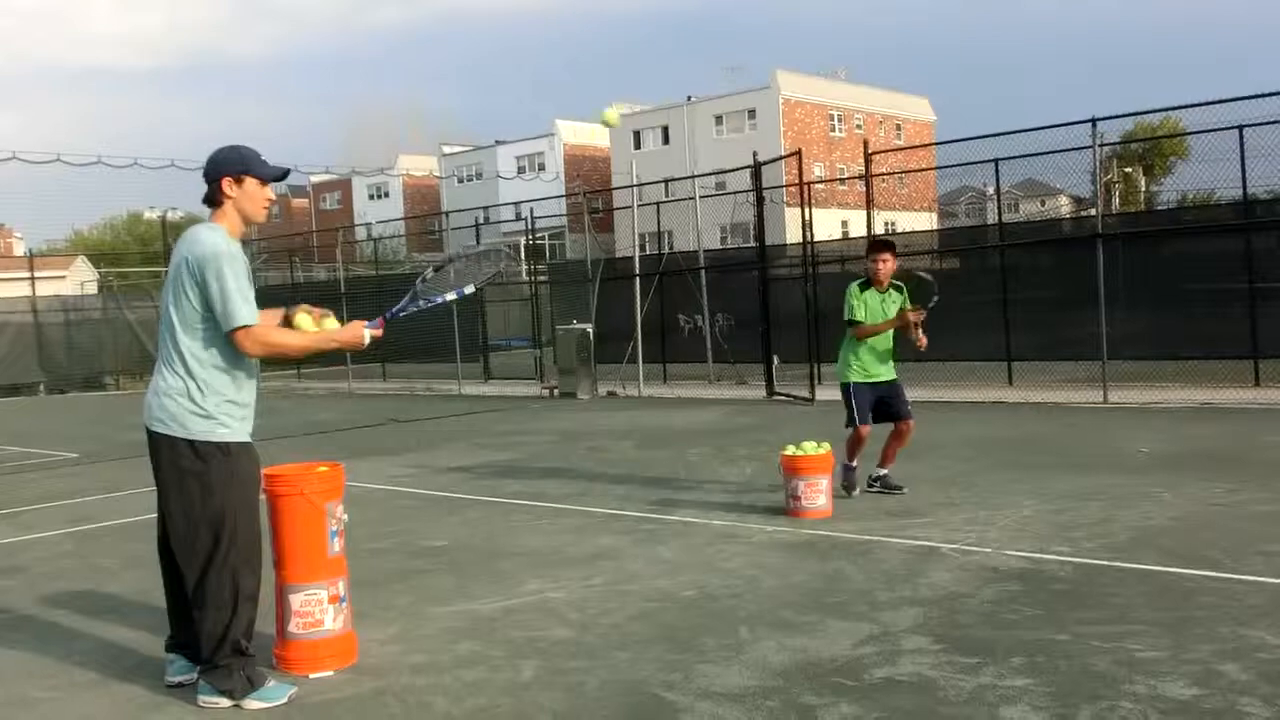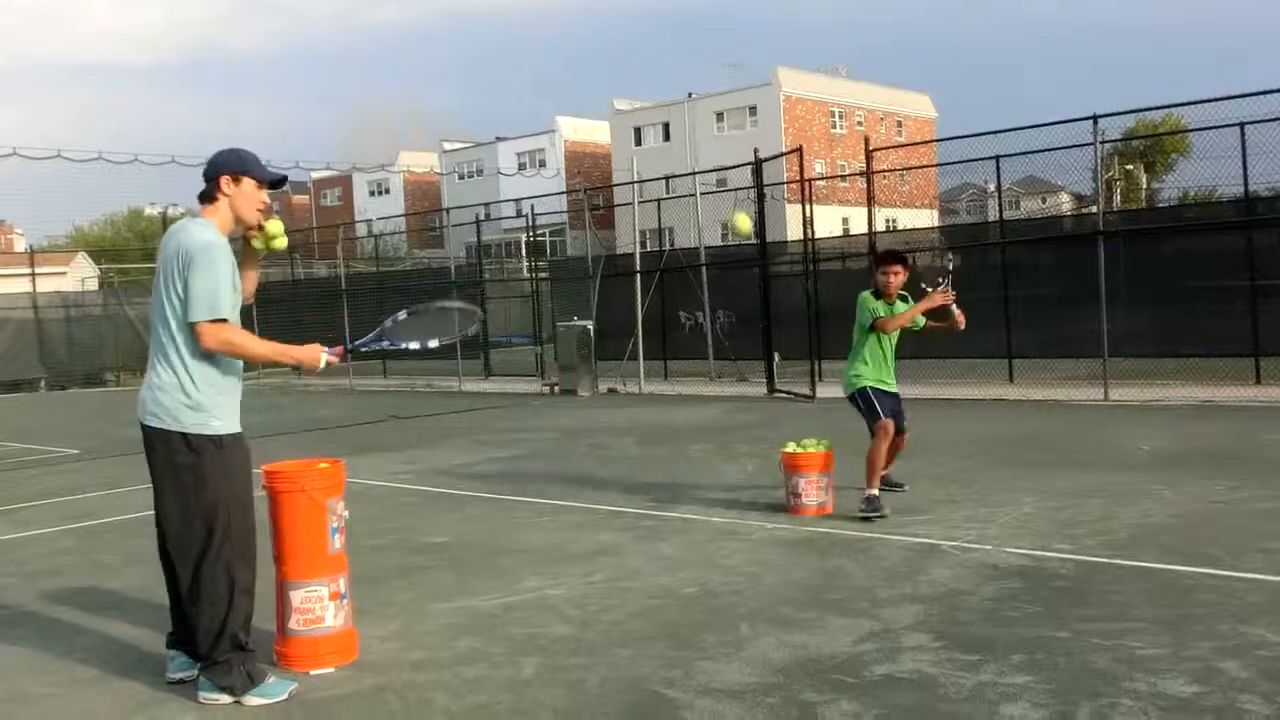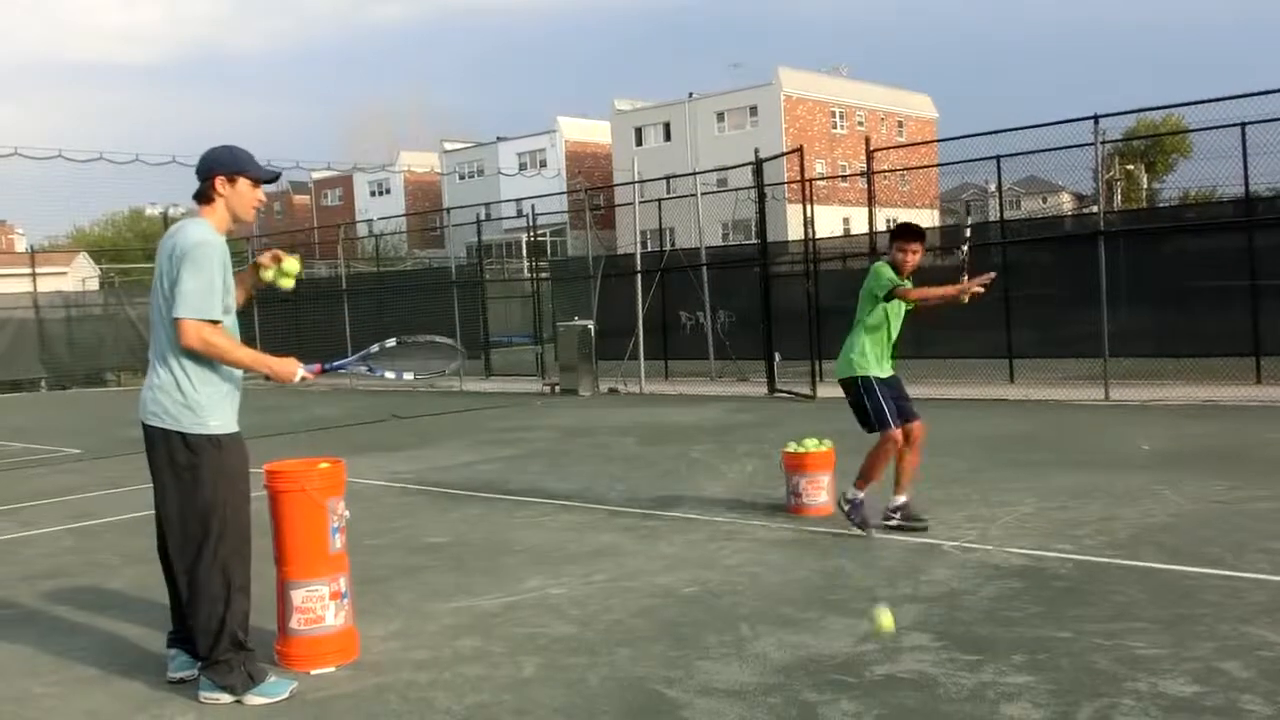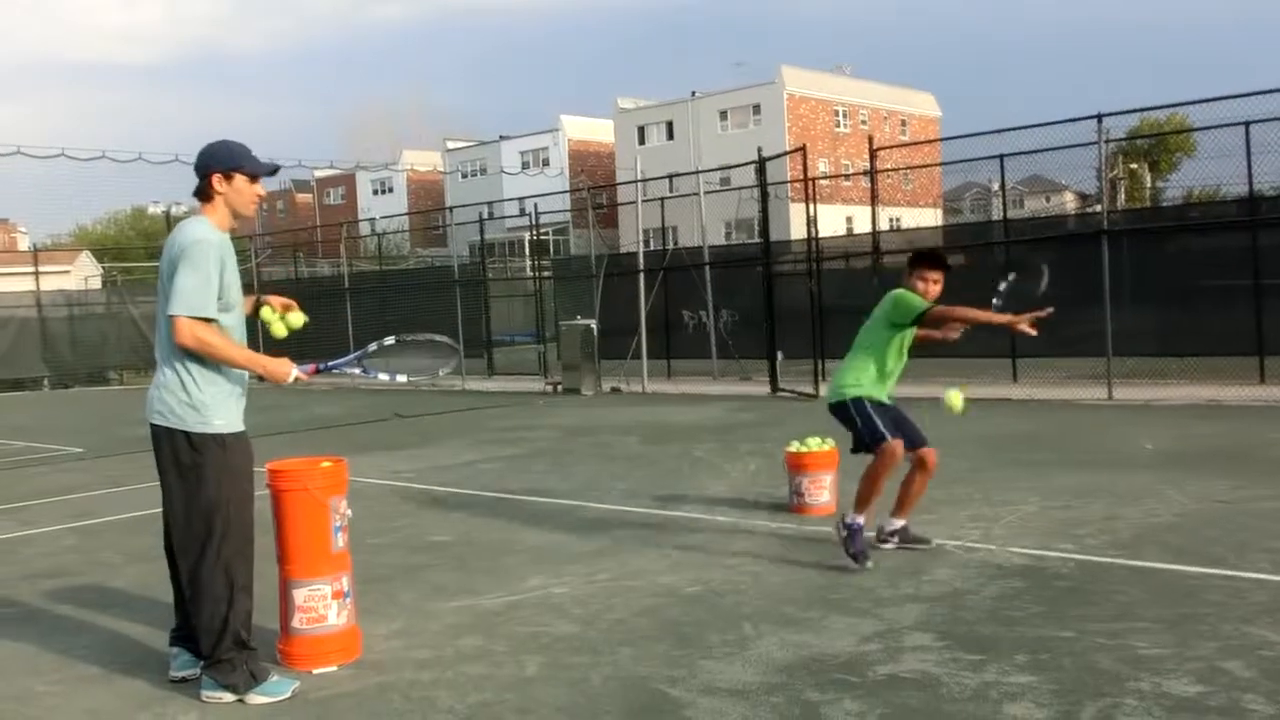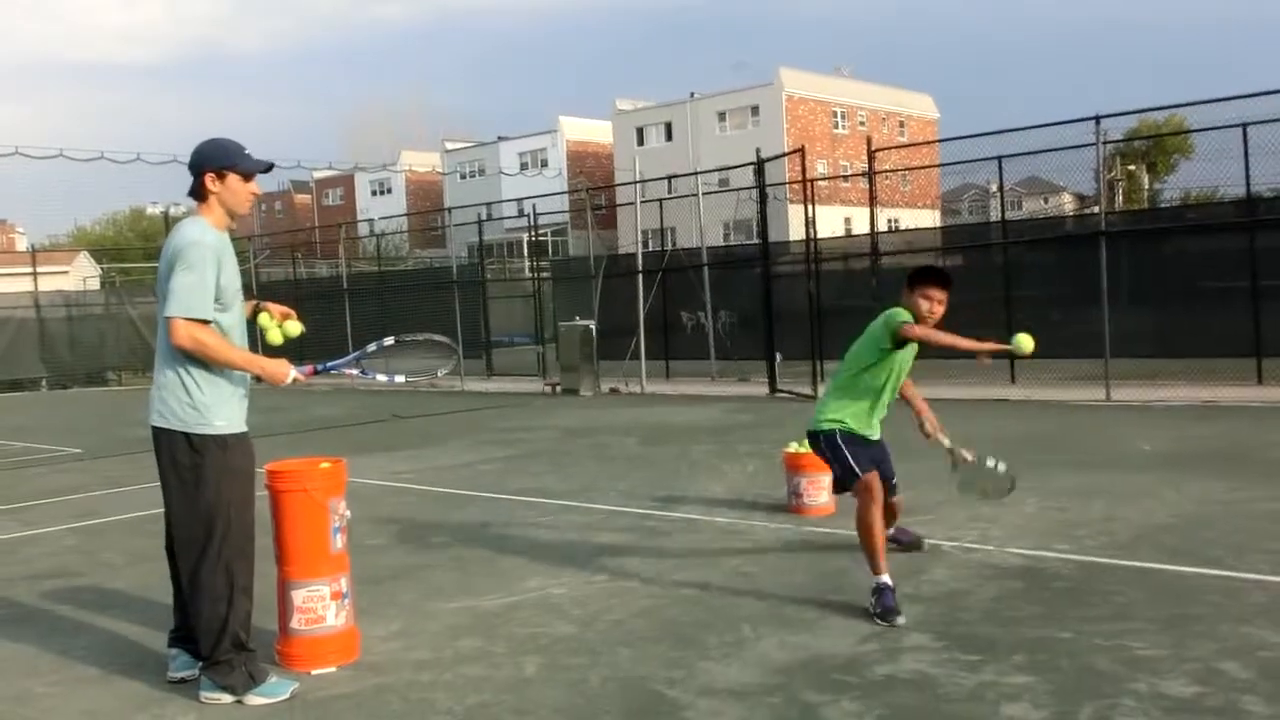
dt=0.3s
person 1, frame 1
left shoulder: (200, 241)
right shoulder: (217, 250)
right elbow: (250, 340)
left wrist: (287, 314)
right wrist: (336, 337)
left hip: (177, 422)
right hip: (207, 428)
left knee: (188, 545)
right knee: (230, 551)
left ankle: (187, 652)
right ankle: (225, 675)
person 1, frame 2
left shoulder: (184, 234)
right shoulder: (208, 243)
left elbow: (236, 296)
right elbow: (213, 334)
left wrist: (255, 250)
right wrist: (295, 354)
left hip: (169, 415)
right hip: (200, 422)
left knee: (187, 539)
right knee: (225, 545)
left ankle: (187, 648)
right ankle: (225, 670)
person 1, frame 3
left shoulder: (186, 235)
right shoulder: (202, 242)
right elbow: (195, 333)
left wrist: (255, 272)
right wrist: (271, 365)
left hip: (171, 416)
right hip: (200, 422)
left knee: (186, 537)
right knee: (221, 543)
left ankle: (187, 647)
right ankle: (225, 669)
person 1, frame 4
left shoulder: (198, 236)
right shoulder: (203, 241)
right elbow: (188, 331)
left wrist: (255, 302)
right wrist: (264, 364)
left hip: (185, 416)
right hip: (204, 421)
left knee: (193, 538)
right knee: (224, 543)
left ankle: (190, 647)
right ankle: (228, 669)
person 1, frame 5
left shoulder: (204, 238)
right shoulder: (199, 242)
right elbow: (185, 332)
left wrist: (254, 307)
right wrist: (262, 366)
left hip: (189, 420)
right hip: (206, 423)
left knee: (194, 540)
right knee: (224, 544)
left ankle: (188, 648)
right ankle: (226, 670)
person 2, frame 1
left shoulder: (899, 291)
right shoulder: (856, 290)
left elbow: (910, 321)
right elbow: (858, 332)
left wrist: (917, 333)
right wrist: (896, 322)
left hip: (885, 372)
right hip: (856, 373)
left knee: (905, 425)
right knee: (862, 430)
left ankle: (879, 474)
right ankle: (849, 465)
person 2, frame 2
left shoulder: (904, 301)
right shoulder: (866, 298)
left elbow: (923, 324)
right elbow: (886, 326)
left wrist: (950, 322)
right wrist: (926, 303)
left hip: (887, 381)
right hip: (861, 380)
left knee: (900, 437)
right knee: (884, 429)
left ankle: (879, 473)
right ankle: (870, 497)
person 2, frame 3
left shoulder: (904, 281)
right shoulder: (879, 270)
left elbow: (914, 305)
right elbow: (908, 296)
left wrist: (951, 297)
right wrist: (959, 288)
left hip: (882, 368)
right hip: (861, 368)
left knee: (914, 431)
right knee: (892, 437)
left ankle: (898, 506)
right ankle: (854, 496)
person 2, frame 4
left shoulder: (904, 309)
right shoulder: (901, 299)
right elbow: (950, 313)
left wrist: (934, 334)
right wrist: (1010, 320)
left hip: (876, 396)
right hip: (852, 393)
left knee: (927, 459)
right knee: (892, 451)
left ankle: (894, 528)
right ankle: (854, 523)
person 2, frame 5
left shoulder: (908, 344)
right shoulder: (895, 317)
right elbow: (914, 333)
left wrist: (923, 412)
right wrist: (980, 346)
left hip: (866, 428)
right hip: (835, 423)
left knee: (891, 503)
right knee: (870, 487)
left ankle: (888, 531)
right ankle: (882, 585)
